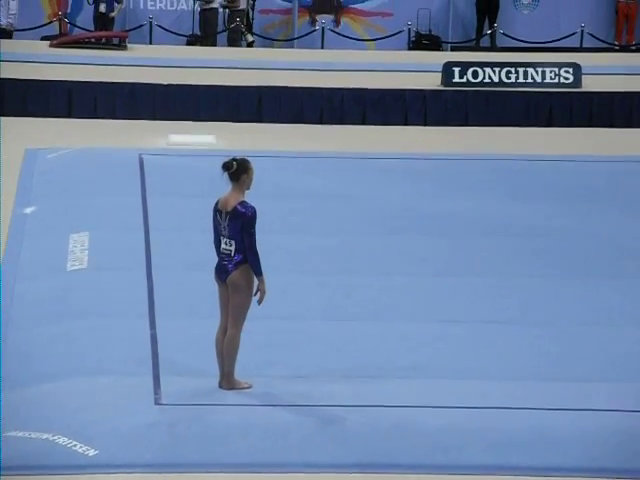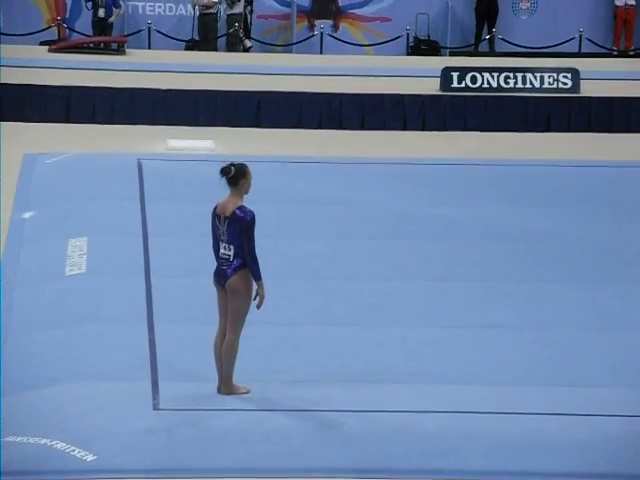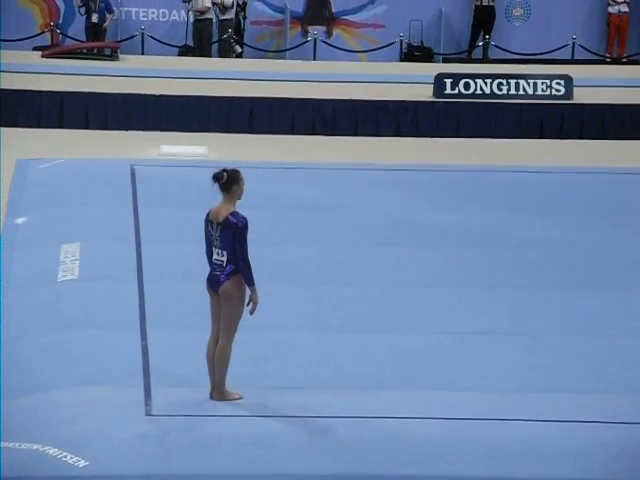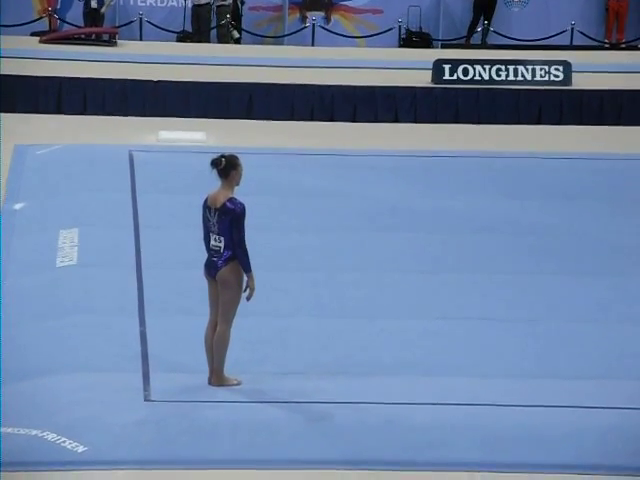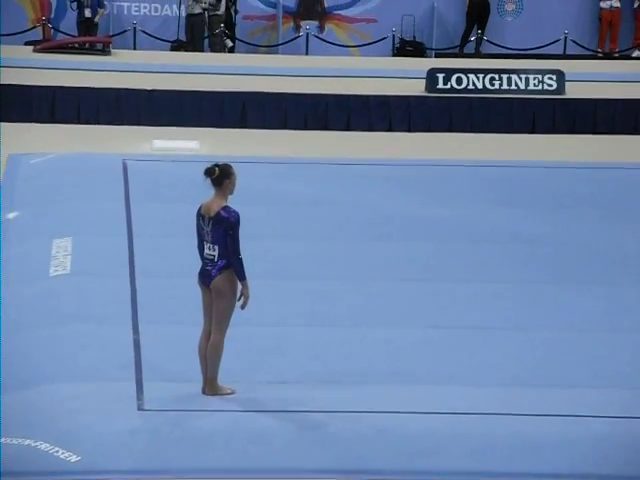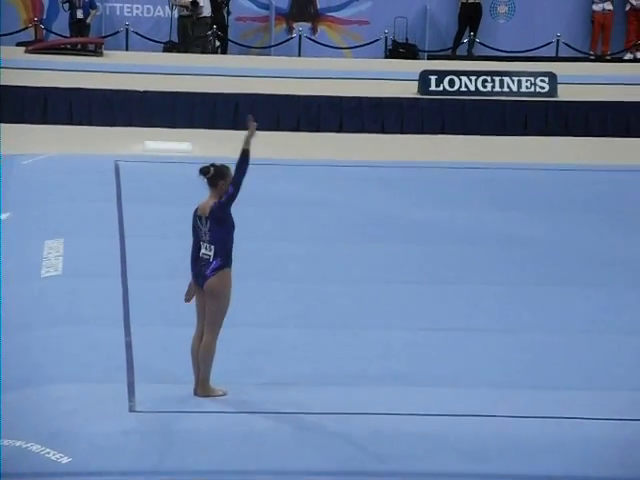
dt=0.5s
person 1, frame 1
left shoulder: (218, 204)
right shoulder: (247, 210)
left elbow: (216, 240)
right elbow: (250, 248)
right wrist: (261, 280)
left hip: (221, 268)
right hip: (239, 272)
left knee: (224, 324)
right knee: (234, 328)
left ankle: (223, 376)
right ankle: (229, 379)
person 1, frame 2
left shoulder: (217, 209)
right shoulder: (246, 215)
left elbow: (215, 246)
right elbow: (250, 252)
right wrist: (260, 284)
left hip: (220, 273)
right hip: (238, 276)
left knee: (222, 329)
right knee: (233, 332)
left ankle: (222, 382)
right ankle: (227, 384)
person 1, frame 3
left shoulder: (209, 215)
right shoulder: (238, 220)
left elbow: (208, 251)
right elbow: (242, 258)
right wrist: (253, 289)
left hip: (213, 278)
right hip: (231, 282)
left knee: (215, 335)
right knee: (226, 338)
left ankle: (214, 387)
right ankle: (220, 390)
person 1, frame 4
left shoulder: (208, 200)
right shoulder: (236, 206)
left elbow: (206, 237)
right elbow: (240, 244)
right wrist: (250, 276)
left hip: (211, 264)
right hip: (229, 268)
left knee: (213, 320)
right knee: (224, 324)
left ankle: (213, 373)
right ankle: (218, 376)
person 1, frame 5
left shoulder: (201, 209)
right shoulder: (230, 215)
left elbow: (200, 245)
right elbow: (234, 253)
right wrist: (244, 285)
left hip: (204, 273)
right hip: (222, 277)
left knee: (207, 330)
right knee: (218, 333)
left ankle: (206, 382)
right ankle: (212, 384)
person 1, frame 6
left shoulder: (199, 210)
right shoulder: (221, 209)
left elbow: (195, 251)
right elbow: (238, 179)
left wrist: (193, 282)
right wrist: (247, 142)
left hip: (202, 275)
right hip: (218, 277)
left knee: (202, 331)
right knee: (211, 334)
left ankle: (199, 383)
right ankle: (204, 385)
